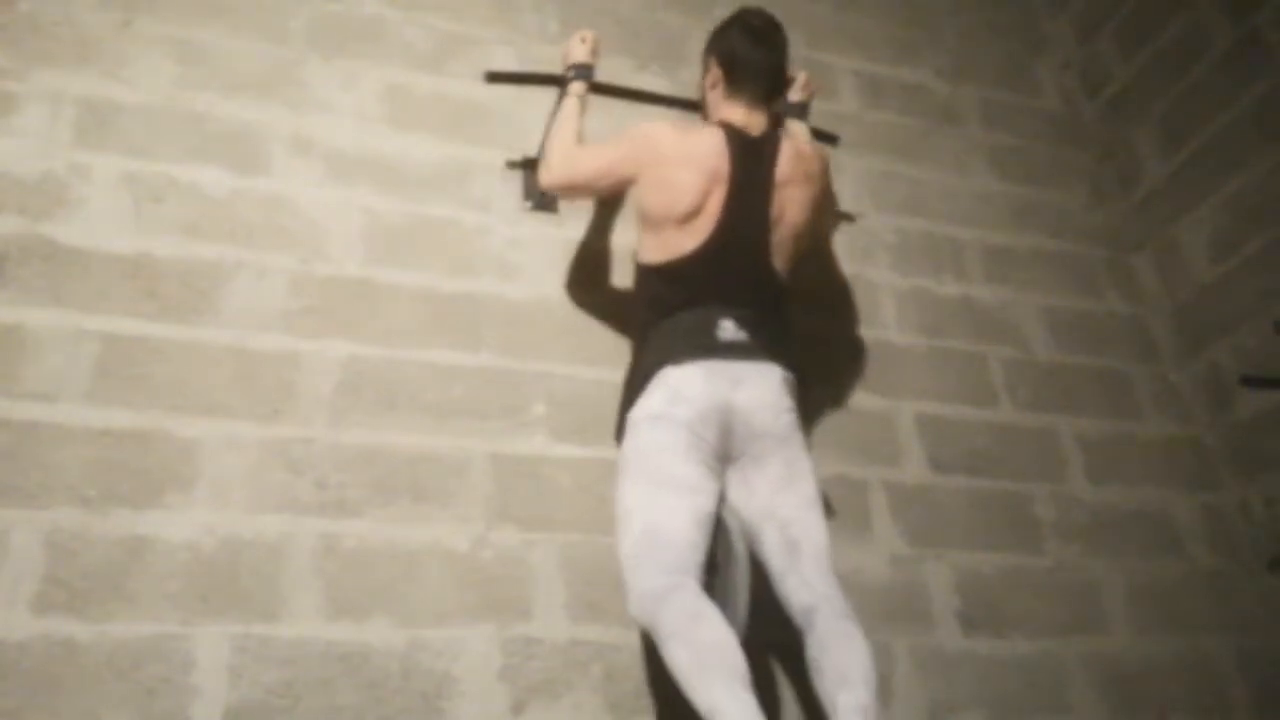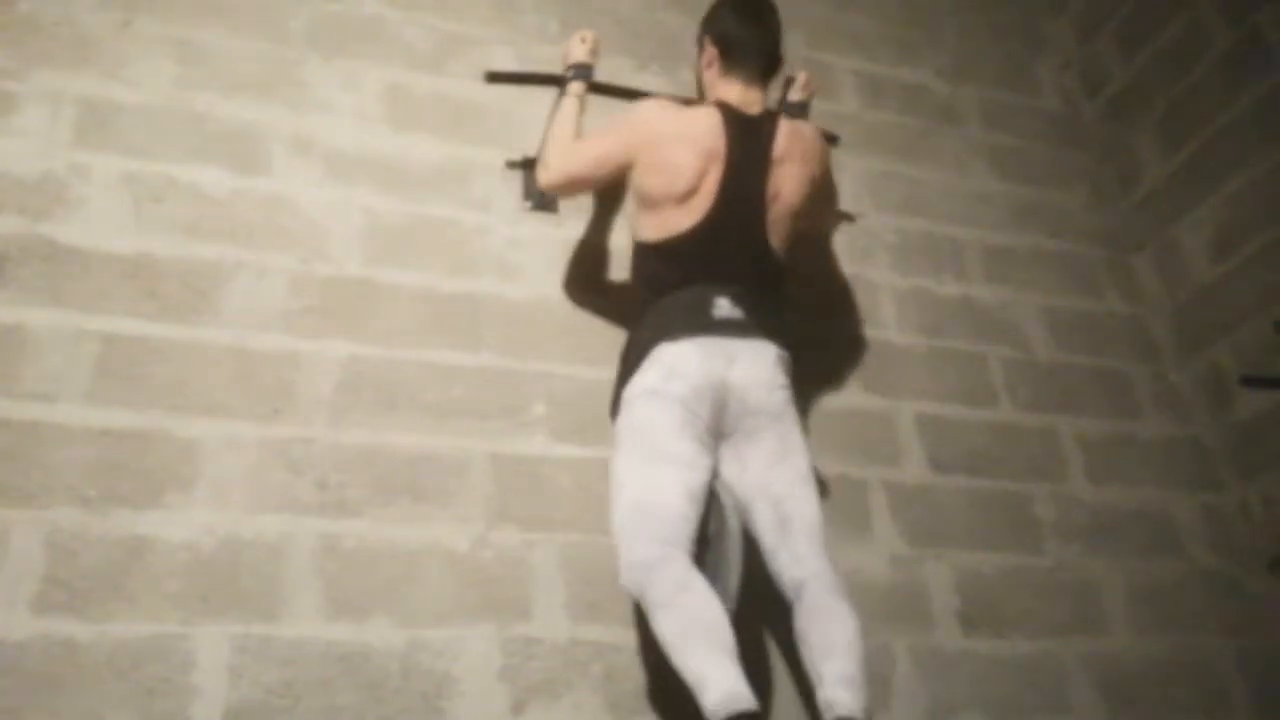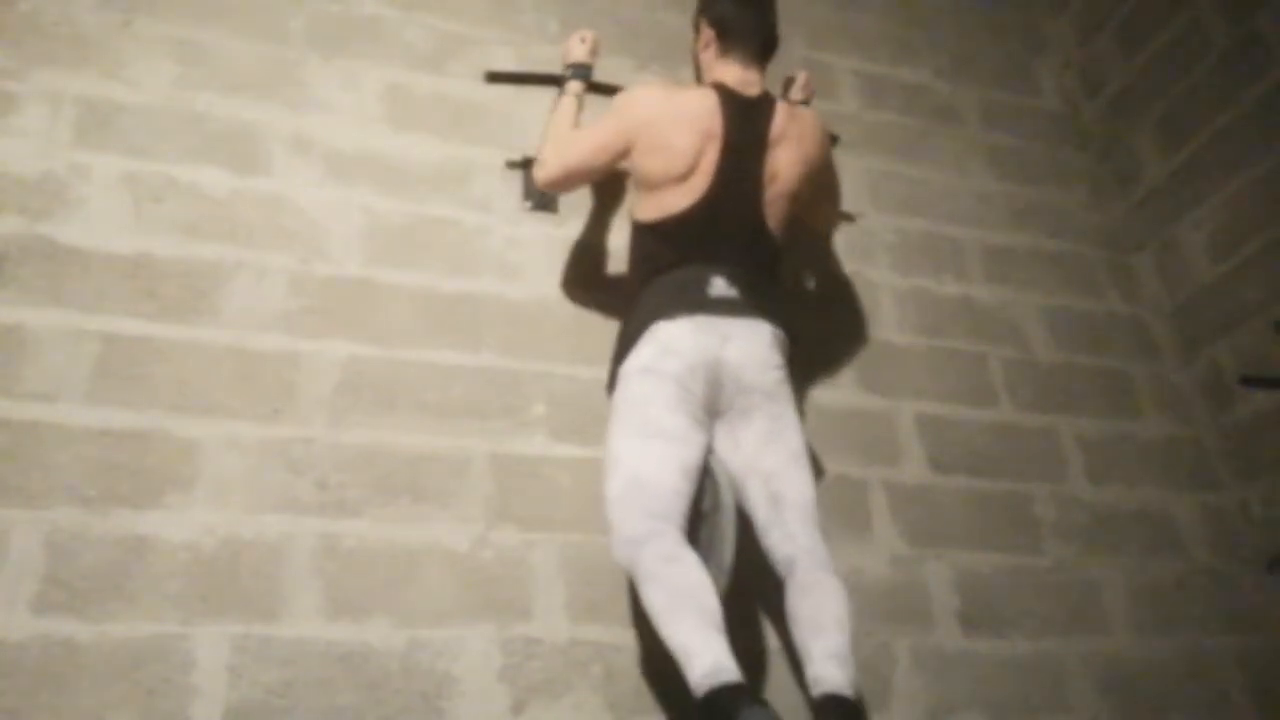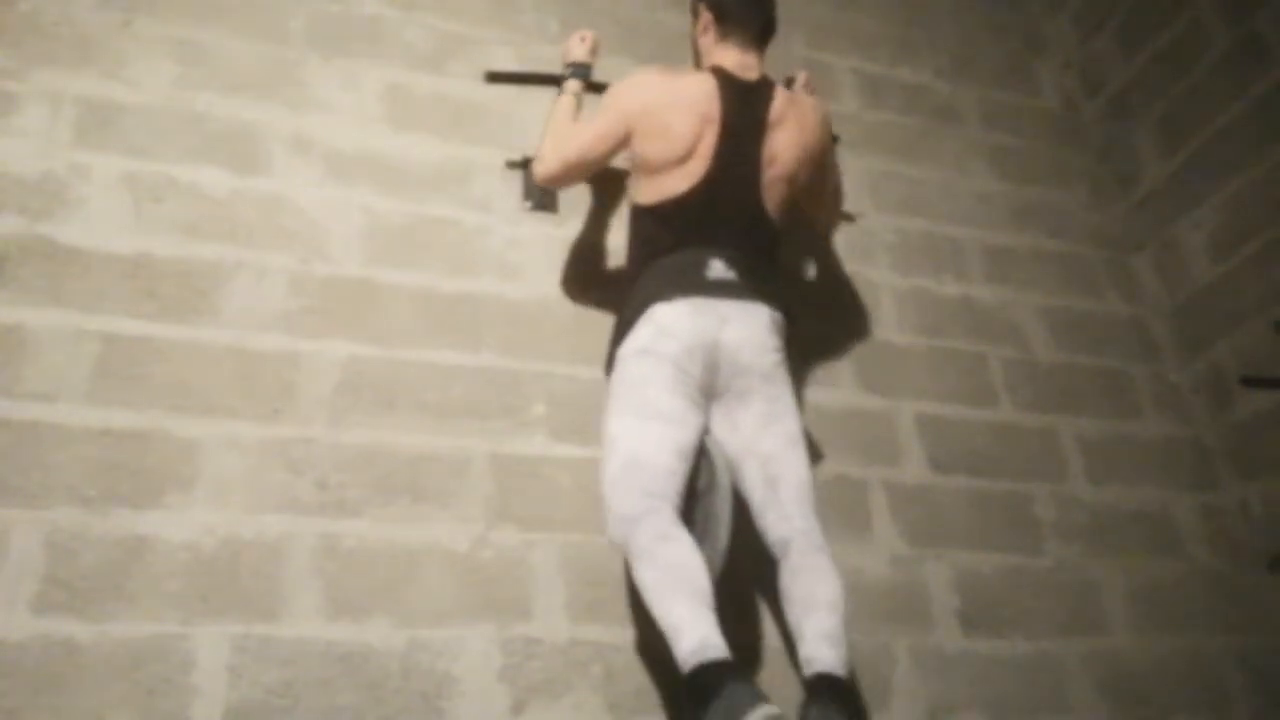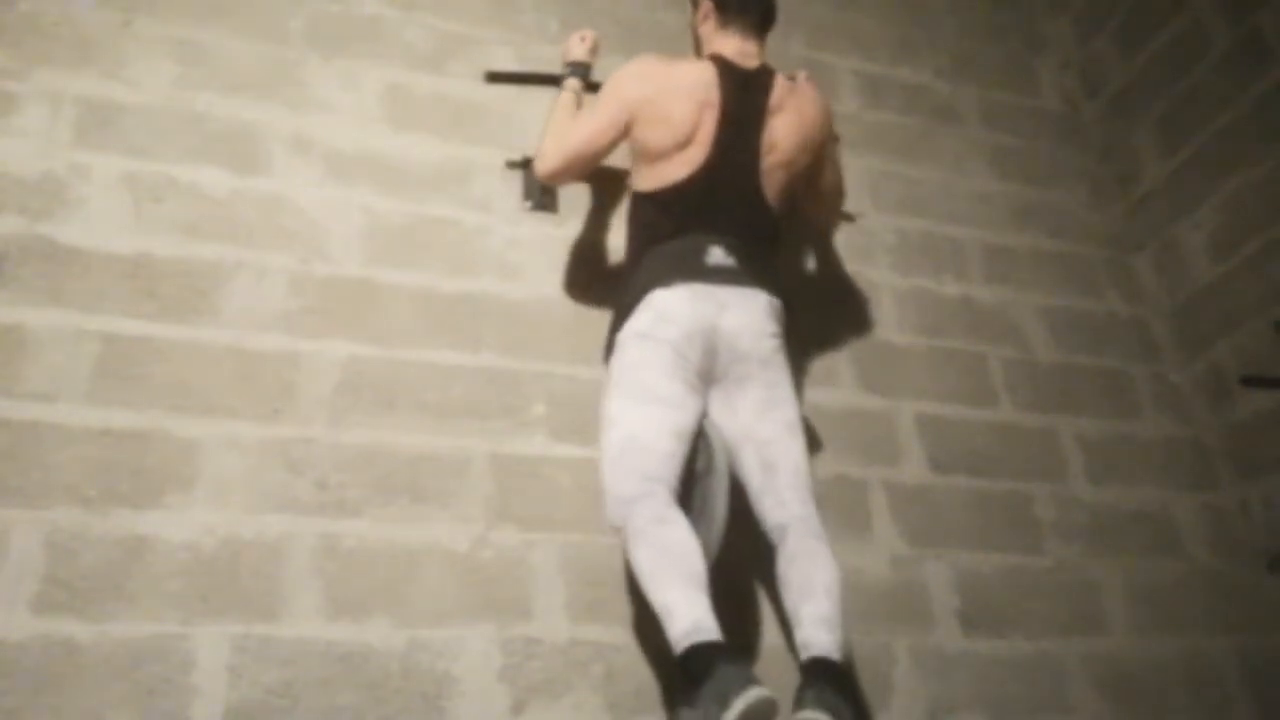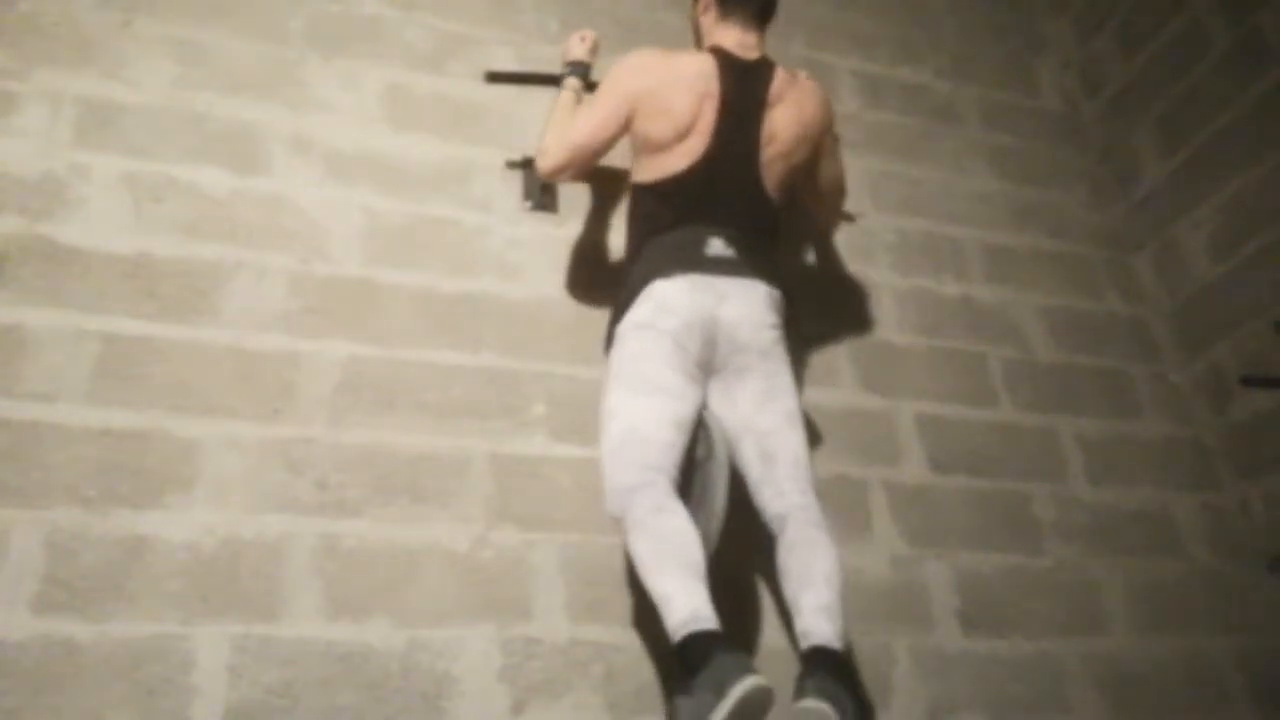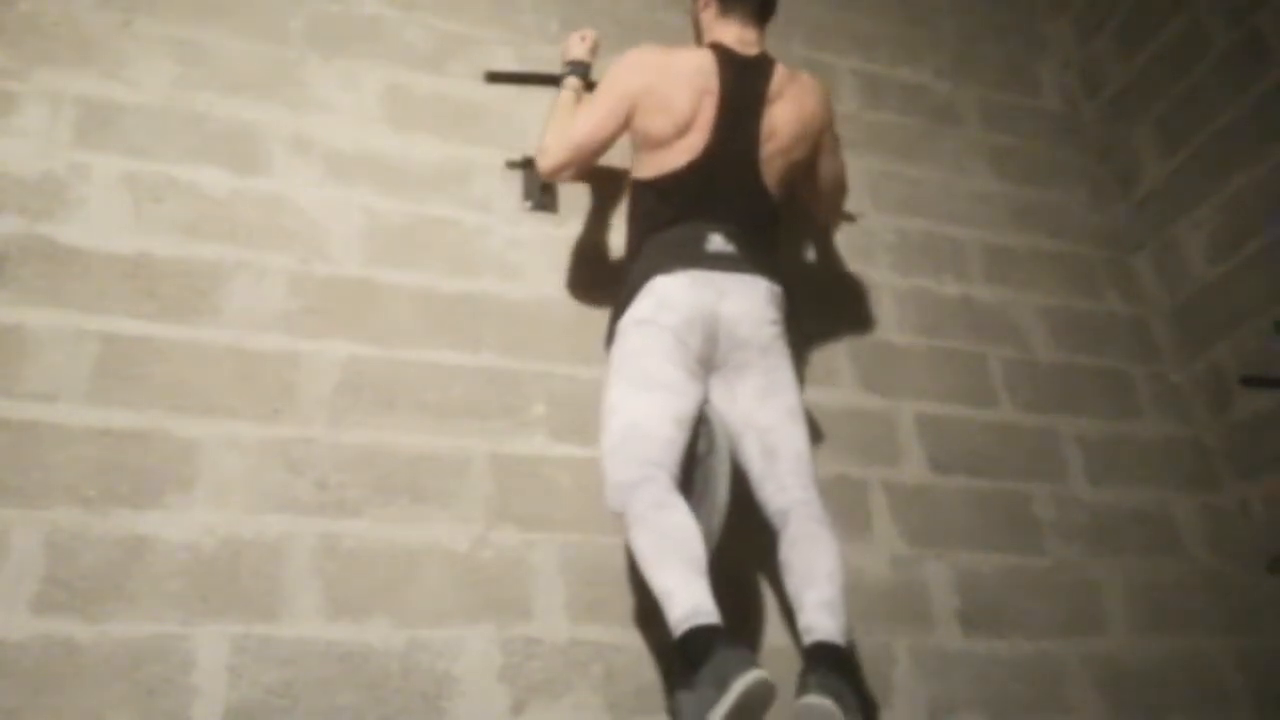
dt=0.1s
person 1, frame 1
left shoulder: (665, 146)
right shoulder: (805, 166)
left elbow: (555, 172)
left wrist: (577, 80)
right wrist: (795, 119)
left hip: (678, 386)
right hip: (765, 386)
left knee: (663, 581)
right knee: (817, 590)
person 1, frame 2
left shoulder: (658, 126)
right shoulder: (804, 146)
left elbow: (552, 173)
left wrist: (577, 79)
left hip: (675, 361)
right hip: (760, 363)
left knee: (656, 553)
right knee: (806, 561)
person 1, frame 3
left shoulder: (654, 107)
right shoulder: (805, 131)
left elbow: (549, 170)
left wrist: (575, 77)
left hip: (670, 341)
right hip: (756, 343)
left knee: (647, 527)
right knee: (800, 541)
person 1, frame 4
left shoulder: (652, 92)
right shoulder: (805, 116)
left elbow: (549, 167)
right elbow: (825, 213)
left wrist: (574, 76)
left hip: (669, 323)
right hip: (754, 325)
left knee: (642, 508)
right knee: (794, 520)
person 1, frame 5
left shoulder: (652, 79)
right shoulder: (806, 104)
left elbow: (551, 163)
right elbow: (826, 209)
left wrist: (573, 74)
left hip: (667, 309)
right hip: (753, 311)
left knee: (640, 491)
right knee: (791, 506)
person 1, frame 6
left shoulder: (650, 71)
right shoulder: (806, 99)
left elbow: (553, 161)
right elbow: (828, 206)
left wrist: (574, 73)
left hip: (668, 301)
right hip: (753, 306)
left knee: (640, 482)
right knee: (792, 498)
left ankle: (708, 653)
person 1, frame 7
left shoulder: (650, 67)
right shoulder: (806, 95)
left elbow: (554, 160)
right elbow: (829, 204)
left wrist: (574, 72)
left hip: (669, 297)
right hip: (754, 301)
left knee: (641, 477)
right knee: (794, 493)
left ankle: (710, 649)
